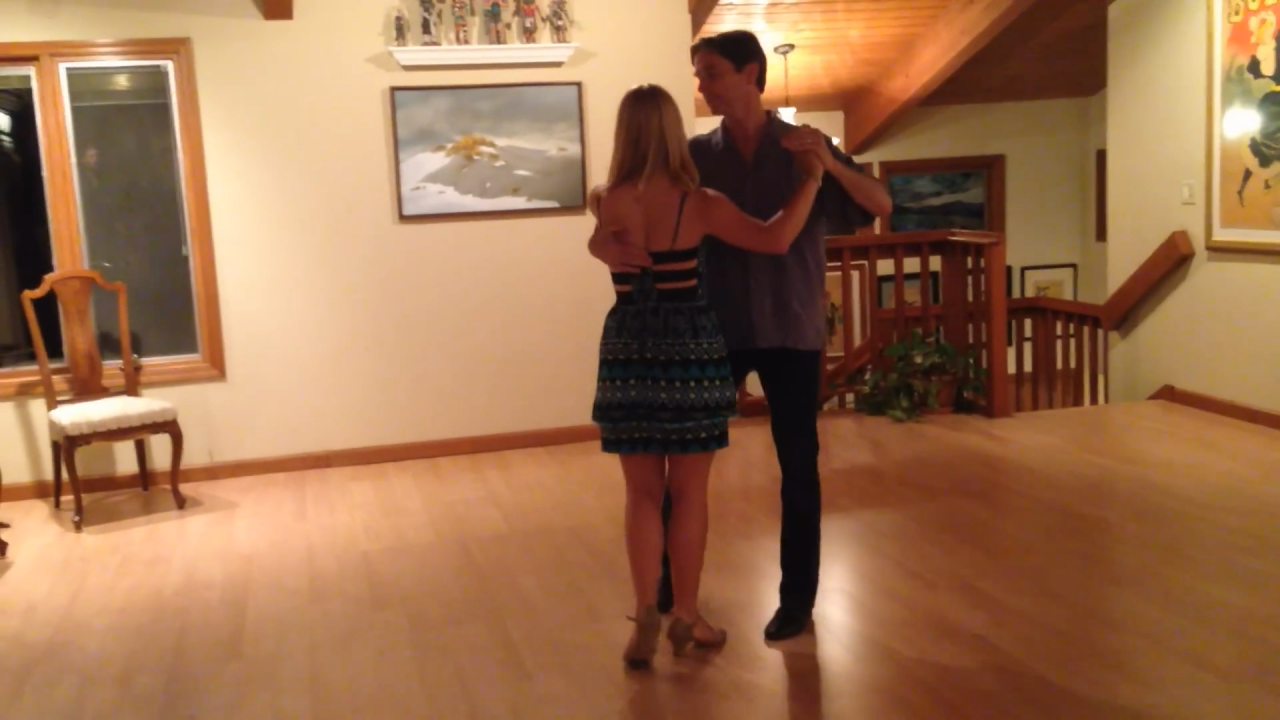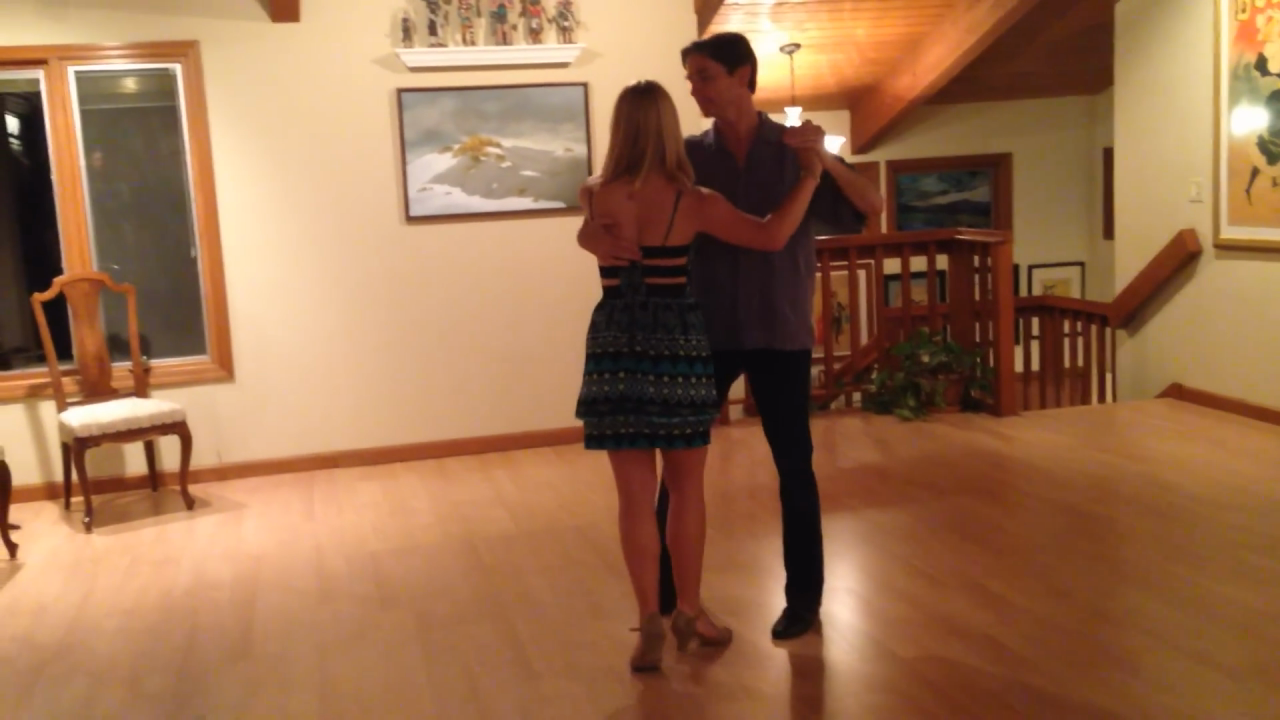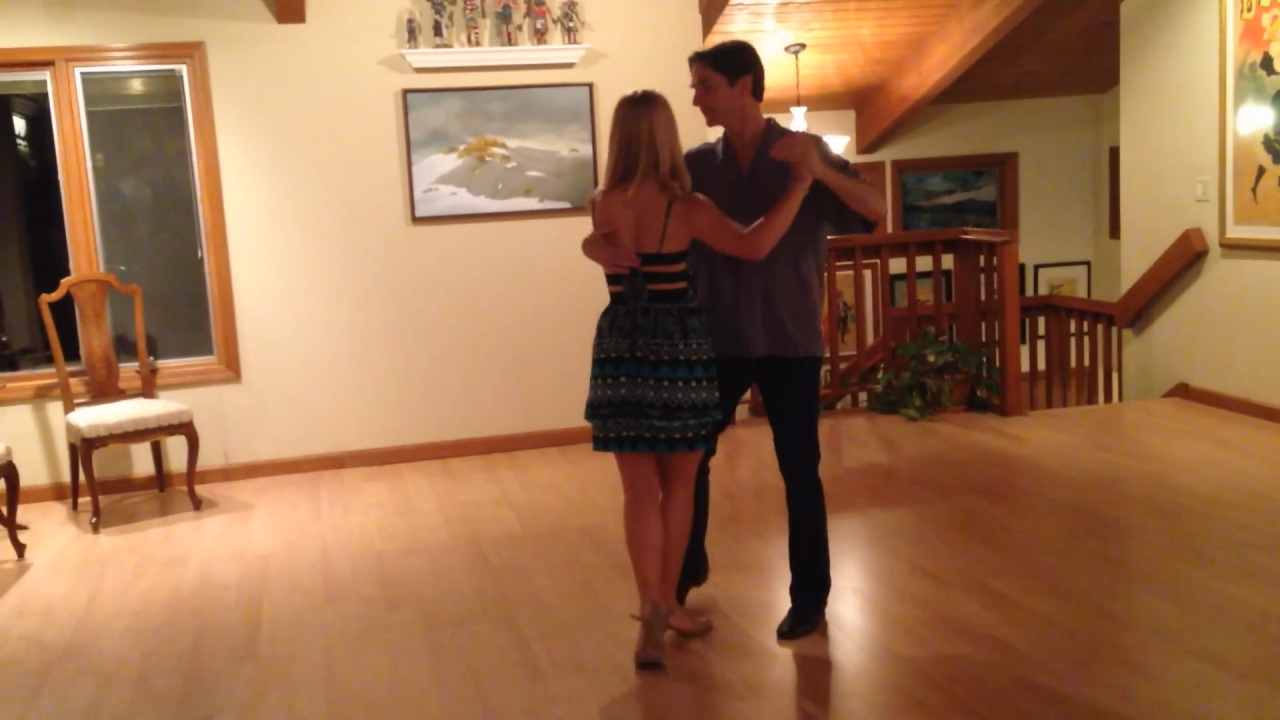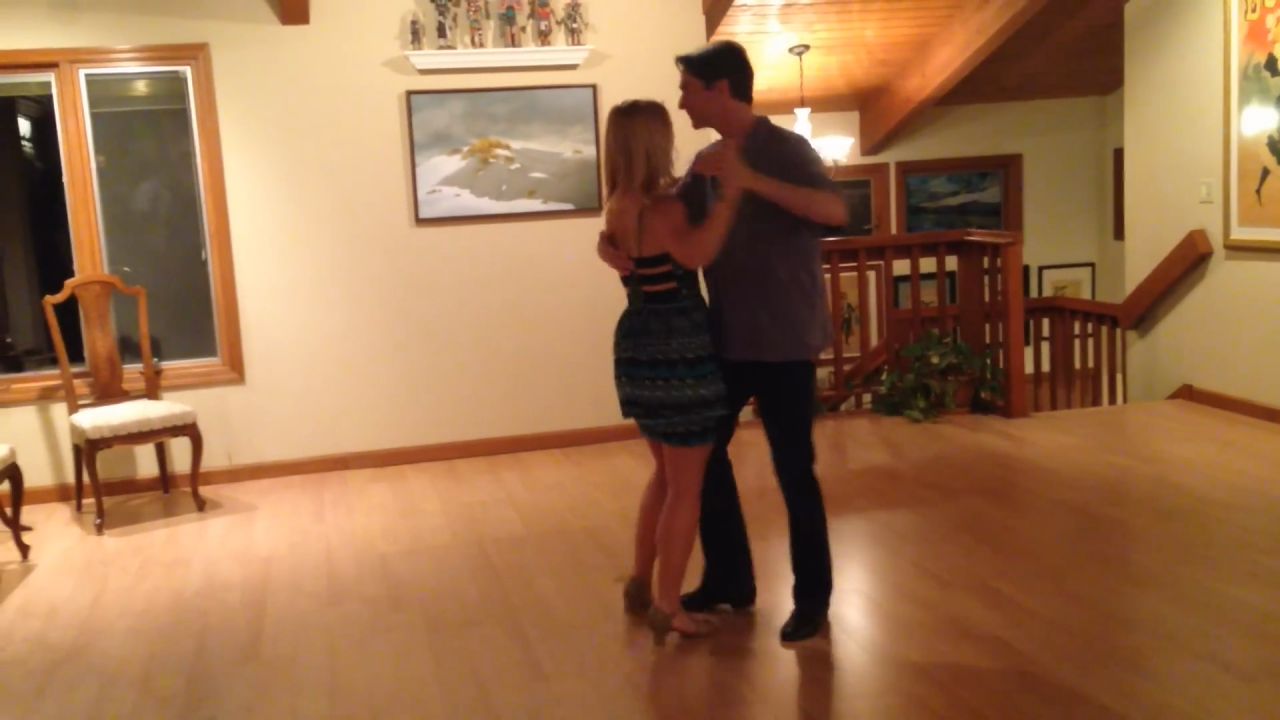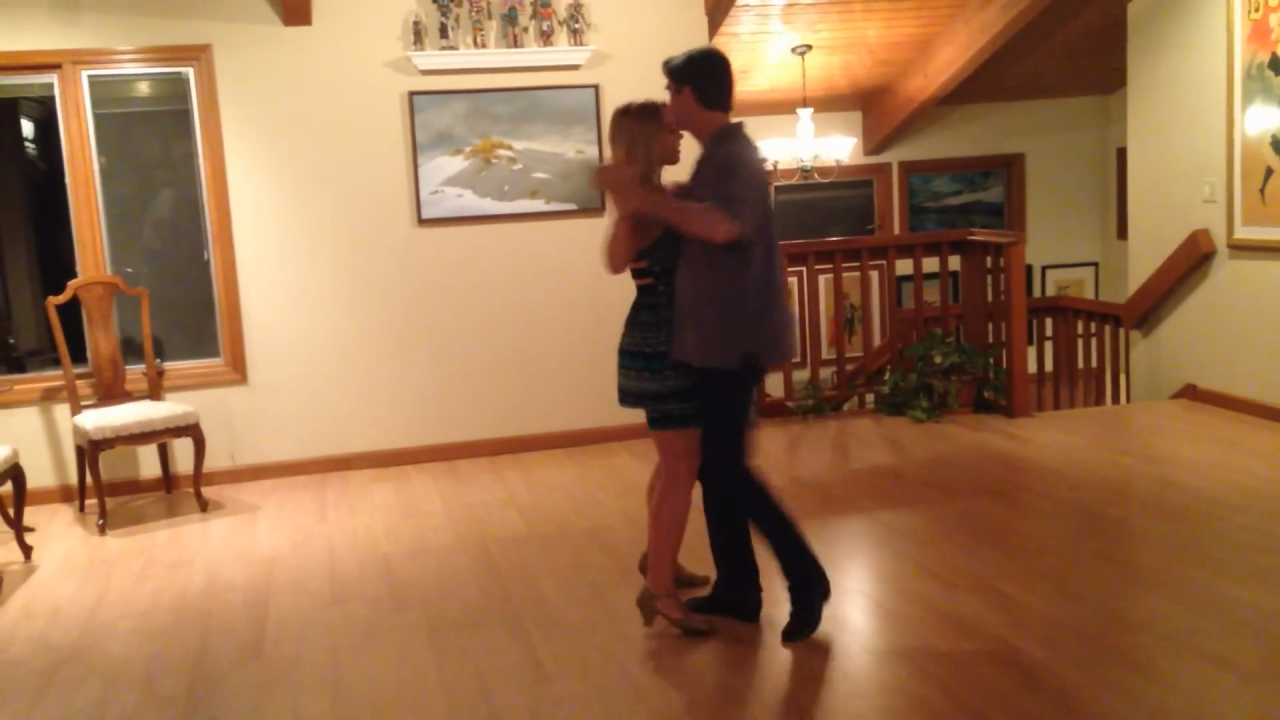
dt=0.3s
person 1, frame 1
left shoulder: (805, 146)
right shoulder: (695, 155)
left elbow: (880, 206)
left wrist: (828, 162)
right wrist: (603, 240)
left hip: (792, 330)
right hip: (717, 329)
left knee: (797, 464)
left ankle: (797, 595)
right ankle: (678, 563)
person 1, frame 2
left shoulder: (795, 149)
right shoulder: (686, 155)
left elbow: (871, 206)
left wrist: (826, 160)
right wrist: (594, 231)
left hip: (781, 332)
right hip: (707, 331)
left knee: (793, 464)
left ankle: (804, 594)
right ankle: (669, 573)
person 1, frame 3
left shoulder: (803, 151)
right shoulder: (698, 164)
left elbow: (875, 211)
left wrist: (821, 170)
right wrist: (600, 242)
left hip: (790, 339)
right hip: (720, 339)
left knee: (799, 468)
left ankle: (809, 595)
right ankle: (687, 565)
person 1, frame 4
left shoulder: (784, 149)
right shoulder: (709, 158)
left elbow: (833, 211)
left wrist: (748, 179)
right wrist: (617, 244)
left hip: (781, 340)
right hip: (731, 338)
left knee: (793, 467)
right knee: (706, 451)
left ankle: (813, 595)
right ankle: (728, 576)
person 1, frame 5
left shoulder: (729, 157)
right shoulder: (726, 152)
left elbow: (721, 227)
left wrist: (644, 197)
right wrist: (645, 203)
left hip: (730, 341)
right hip: (718, 339)
left knee: (725, 467)
right knee: (709, 459)
left ankle: (806, 582)
right ankle: (737, 586)
person 2, frame 1
left shoulder: (604, 202)
right shoulder: (698, 203)
right elbow: (774, 240)
right wrist: (811, 177)
left hip: (627, 349)
right hip: (689, 348)
left knee: (642, 494)
right knee: (689, 491)
left ankle: (645, 618)
right ankle: (685, 616)
person 2, frame 2
left shoulder: (594, 196)
right shoulder: (691, 202)
right elbow: (771, 236)
right wrist: (809, 176)
left hip: (614, 347)
right hip: (677, 345)
left knee: (635, 494)
right knee: (686, 486)
left ankle: (650, 624)
right ankle: (689, 609)
person 2, frame 3
left shoulder: (600, 205)
right shoulder: (685, 208)
right elbow: (753, 247)
right wrist: (800, 183)
left hip: (621, 350)
right hip: (680, 348)
left knee: (640, 492)
right knee: (678, 487)
left ankle: (652, 615)
right ankle: (667, 604)
person 2, frame 4
left shoulder: (620, 208)
right shoulder: (663, 207)
right elbow: (696, 255)
right wrist: (729, 193)
left hip: (640, 342)
right hip: (680, 347)
left knee: (668, 469)
right knee: (686, 483)
left ankle: (641, 578)
right ankle: (666, 606)
person 2, frame 5
left shoulder: (659, 196)
right shoulder: (638, 207)
right elbow: (616, 260)
left hip: (663, 337)
right hip: (662, 340)
left knee: (675, 461)
right knee: (680, 469)
left ankle: (659, 562)
right ankle: (658, 589)
